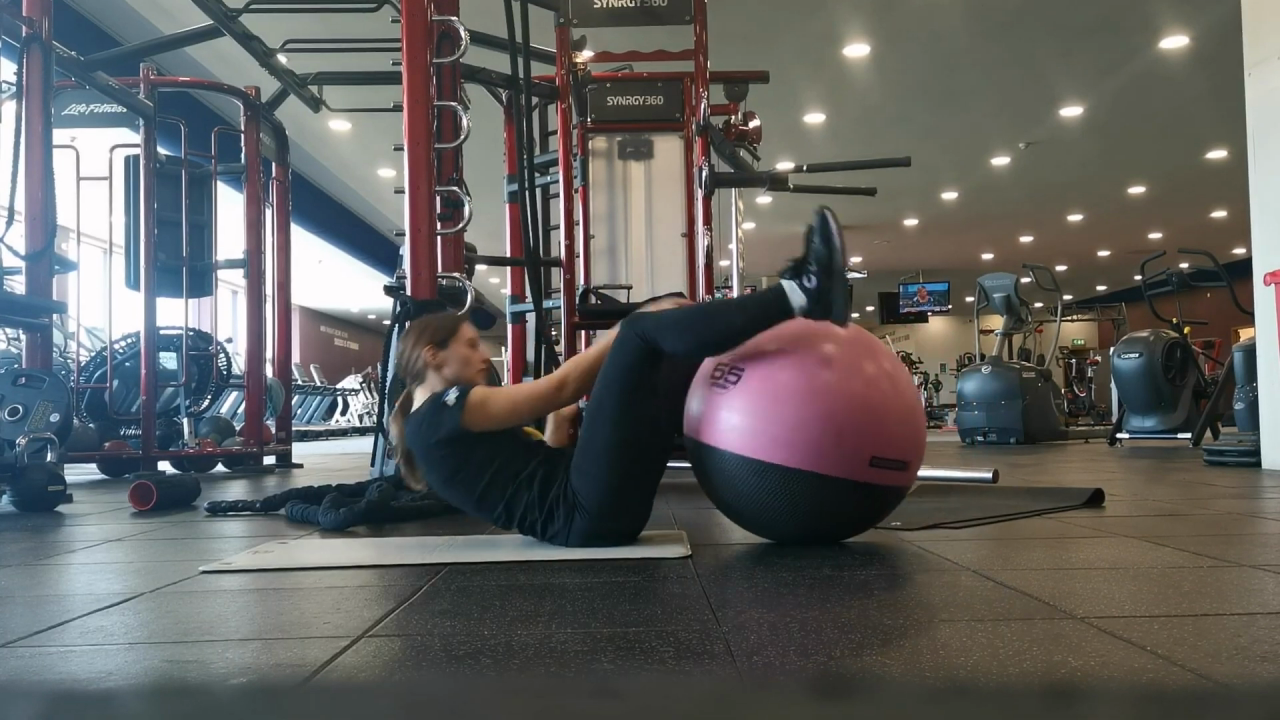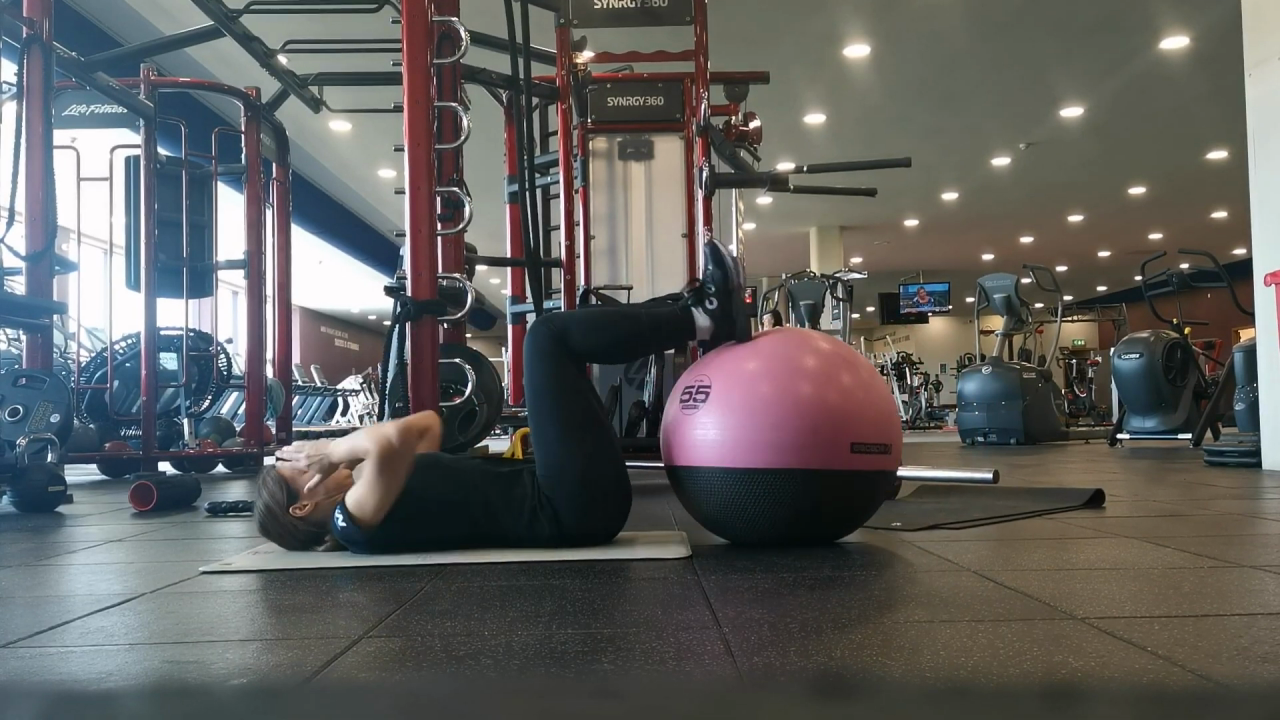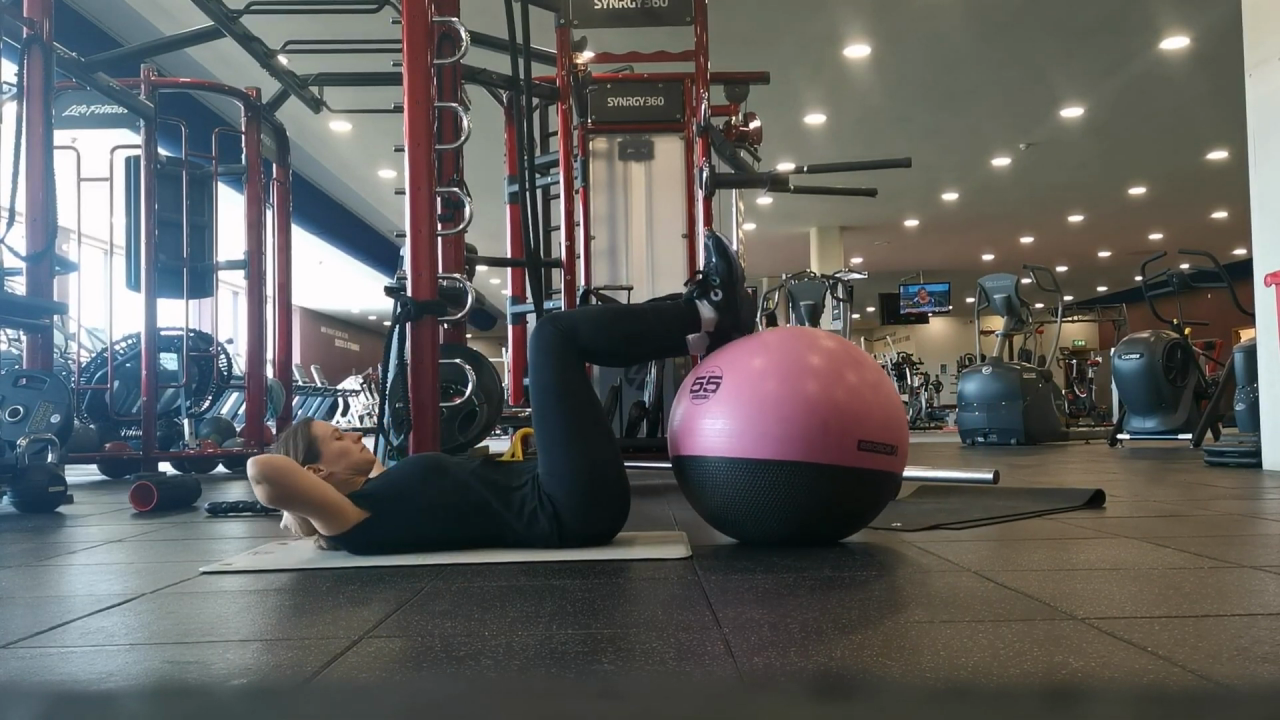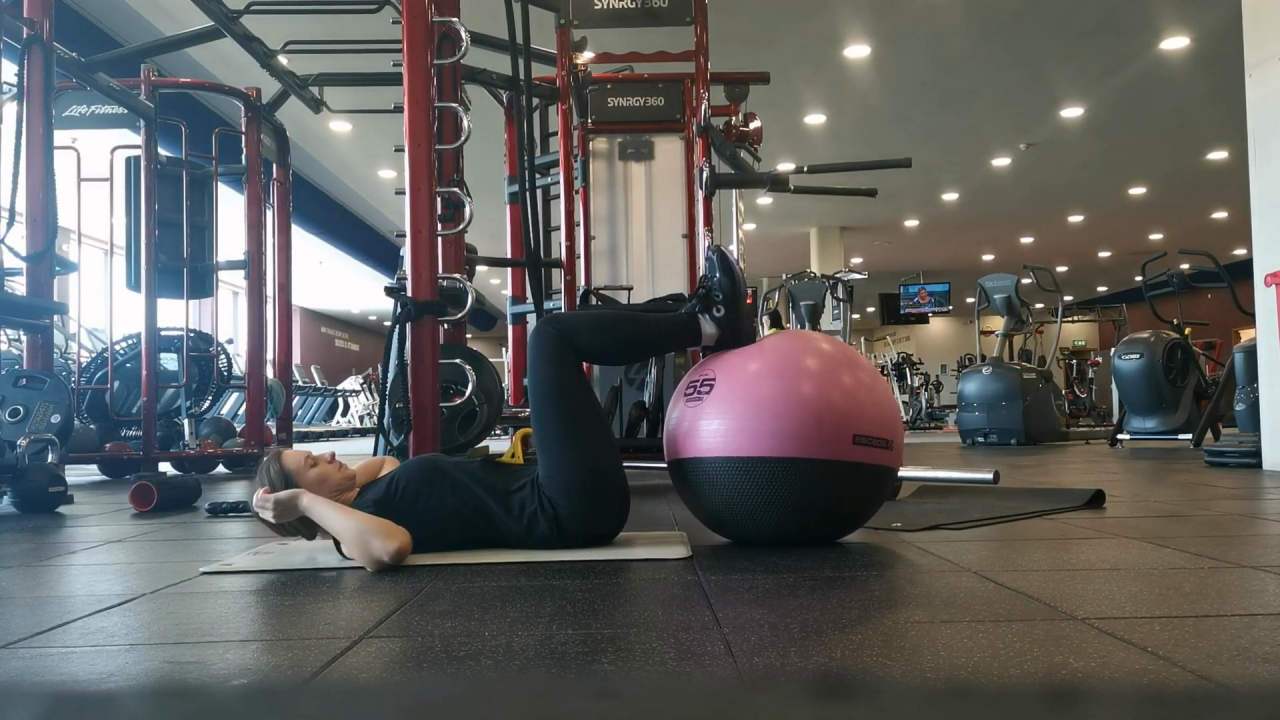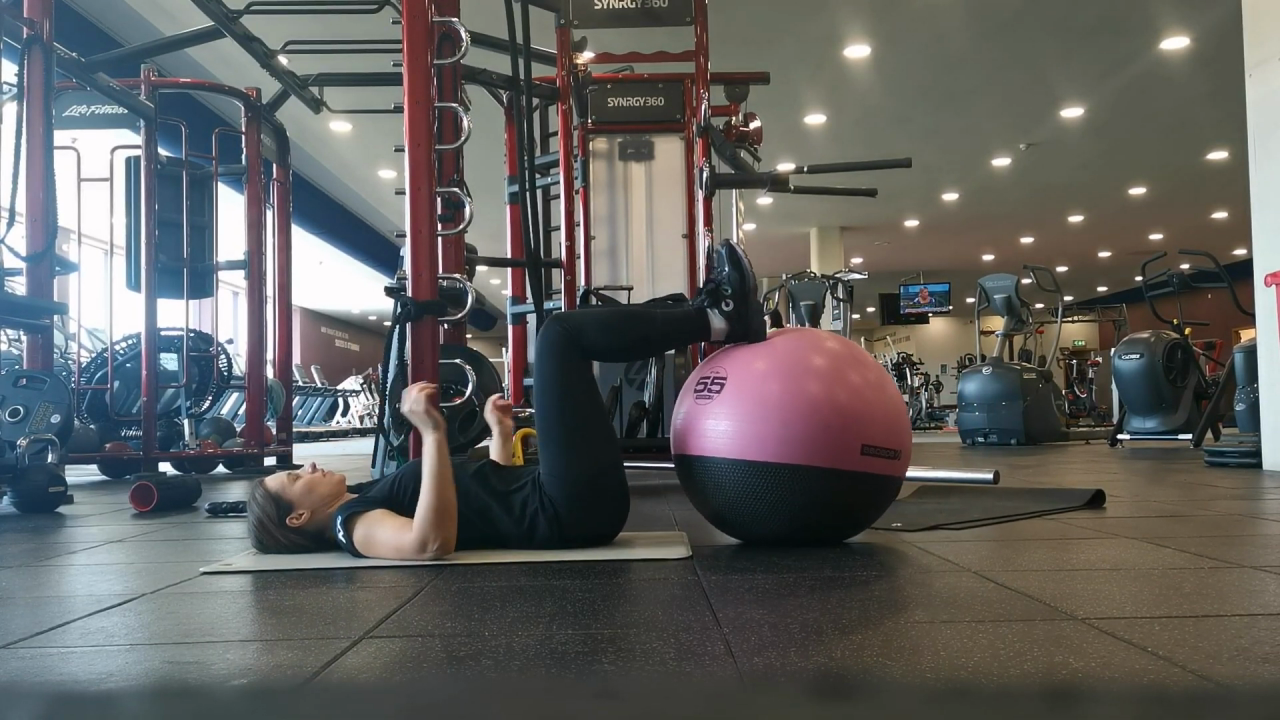
dt=1s
person 1, frame 1
right shoulder: (441, 407)
right elbow: (558, 389)
left wrist: (560, 415)
right wrist: (622, 334)
left hip: (582, 512)
right hip: (592, 516)
left knee: (681, 356)
right knee: (641, 334)
right ankle: (799, 296)
person 1, frame 2
left shoulder: (378, 498)
right shoulder: (360, 519)
left elbow: (427, 425)
right elbow: (399, 436)
left wrist: (338, 448)
right wrist: (332, 449)
left hip: (568, 504)
right hip: (576, 509)
left knee: (556, 341)
right knee: (547, 334)
left ankle: (697, 322)
right ankle: (705, 321)
person 1, frame 3
left shoulder: (369, 496)
right shoulder: (351, 523)
left elbow: (367, 466)
right elbow: (262, 469)
right wrist: (299, 513)
left hip: (567, 506)
right hip: (574, 513)
left knee: (562, 339)
right knee: (553, 333)
left ankle: (700, 334)
right ankle: (706, 313)
person 1, frame 4
left shoulder: (363, 503)
right shoulder: (354, 534)
left elbow: (386, 463)
right elbow: (391, 548)
left wrist: (347, 480)
right wrist: (303, 498)
left hip: (563, 503)
right hip: (573, 511)
left knee: (559, 341)
right knee: (551, 334)
left ankle: (699, 324)
right ankle: (709, 327)
person 1, frame 5
left shoulder: (370, 502)
right shoulder: (356, 525)
right elbow: (433, 543)
left wrist: (500, 430)
right wrist: (431, 433)
left hip: (562, 504)
right hip: (572, 512)
left knee: (568, 337)
right knee: (560, 331)
left ankle: (705, 314)
right ankle: (720, 322)
